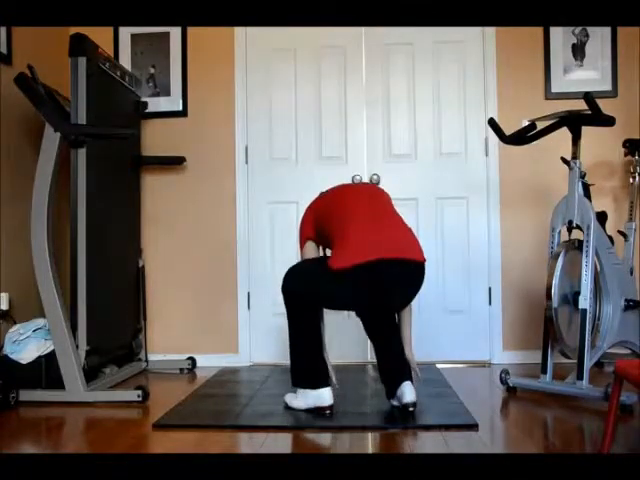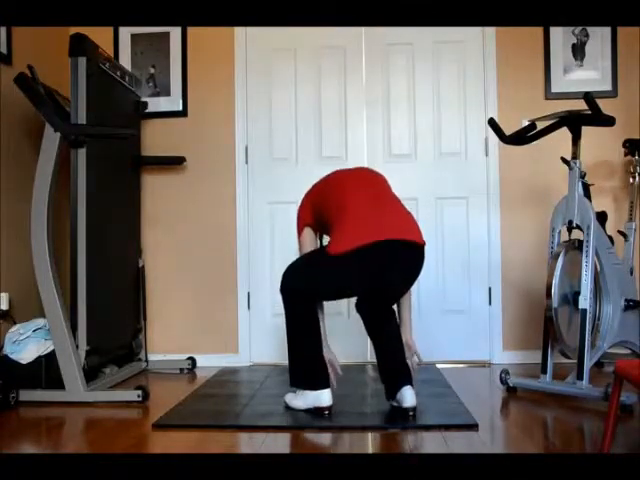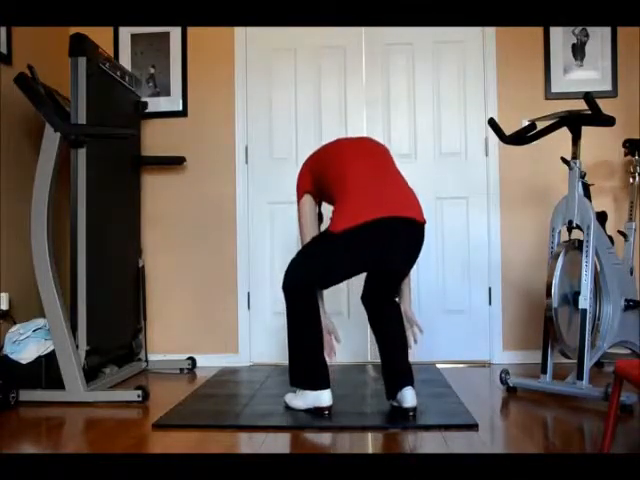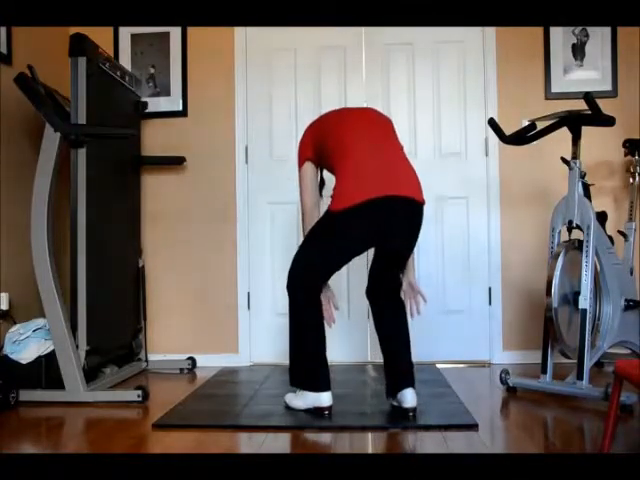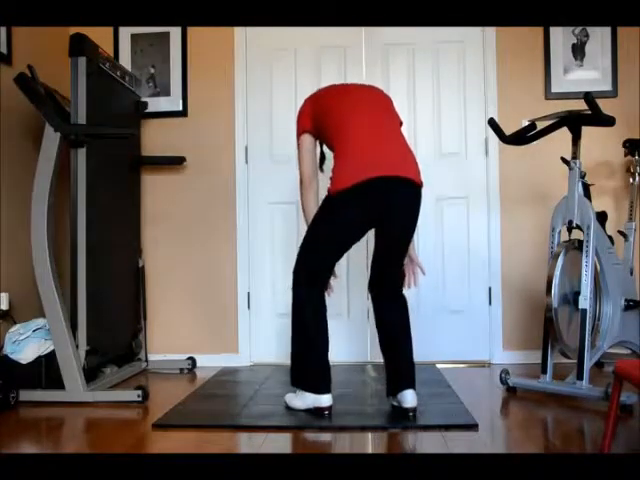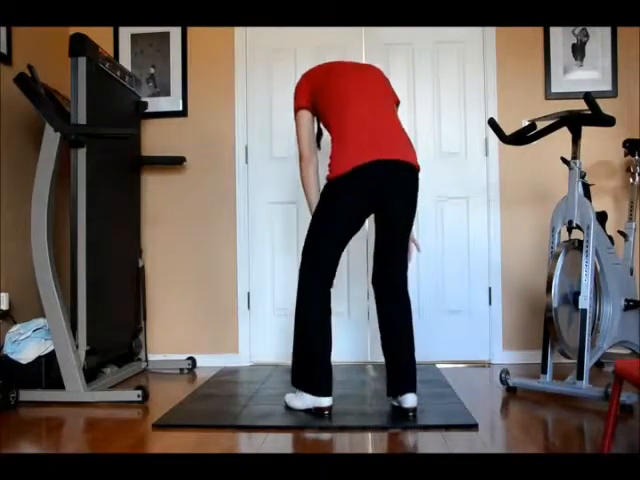
dt=0.5s
person 1, frame 1
left shoulder: (315, 211)
right shoulder: (377, 194)
left elbow: (314, 285)
left wrist: (320, 351)
right wrist: (406, 343)
left hip: (359, 268)
right hip: (413, 267)
left knee: (295, 285)
right knee: (377, 309)
left ankle: (315, 389)
right ankle: (401, 385)
person 1, frame 2
left shoulder: (313, 199)
right shoulder: (374, 179)
left elbow: (313, 276)
left wrist: (323, 346)
right wrist: (405, 331)
left hip: (359, 251)
right hip: (412, 250)
left knee: (294, 285)
right knee: (376, 305)
left ankle: (315, 390)
right ankle: (402, 388)
person 1, frame 3
left shoulder: (312, 167)
right shoulder: (376, 149)
left elbow: (311, 246)
left wrist: (321, 314)
right wrist: (405, 303)
left hip: (359, 226)
right hip: (412, 225)
left knee: (297, 284)
right knee: (380, 298)
left ankle: (315, 390)
right ankle: (403, 389)
person 1, frame 4
left shoulder: (314, 133)
right shoulder: (379, 119)
left elbow: (311, 212)
left wrist: (321, 282)
right wrist: (407, 273)
left hip: (358, 204)
right hip: (411, 202)
left knee: (302, 282)
right knee: (385, 290)
left ankle: (315, 390)
right ankle: (404, 389)
person 1, frame 5
left shoulder: (312, 106)
right shoulder: (379, 96)
left elbow: (309, 181)
left wrist: (320, 243)
right wrist: (405, 244)
left hip: (356, 186)
right hip: (408, 184)
left knee: (308, 279)
right knee: (388, 286)
left ankle: (315, 391)
right ankle: (404, 389)
person 1, frame 6
left shoulder: (310, 81)
right shoulder: (375, 74)
left elbow: (308, 156)
left wrist: (319, 217)
right wrist: (400, 224)
left hip: (354, 171)
right hip: (404, 167)
left knee: (315, 277)
right knee: (392, 281)
left ankle: (316, 391)
right ankle: (405, 390)
